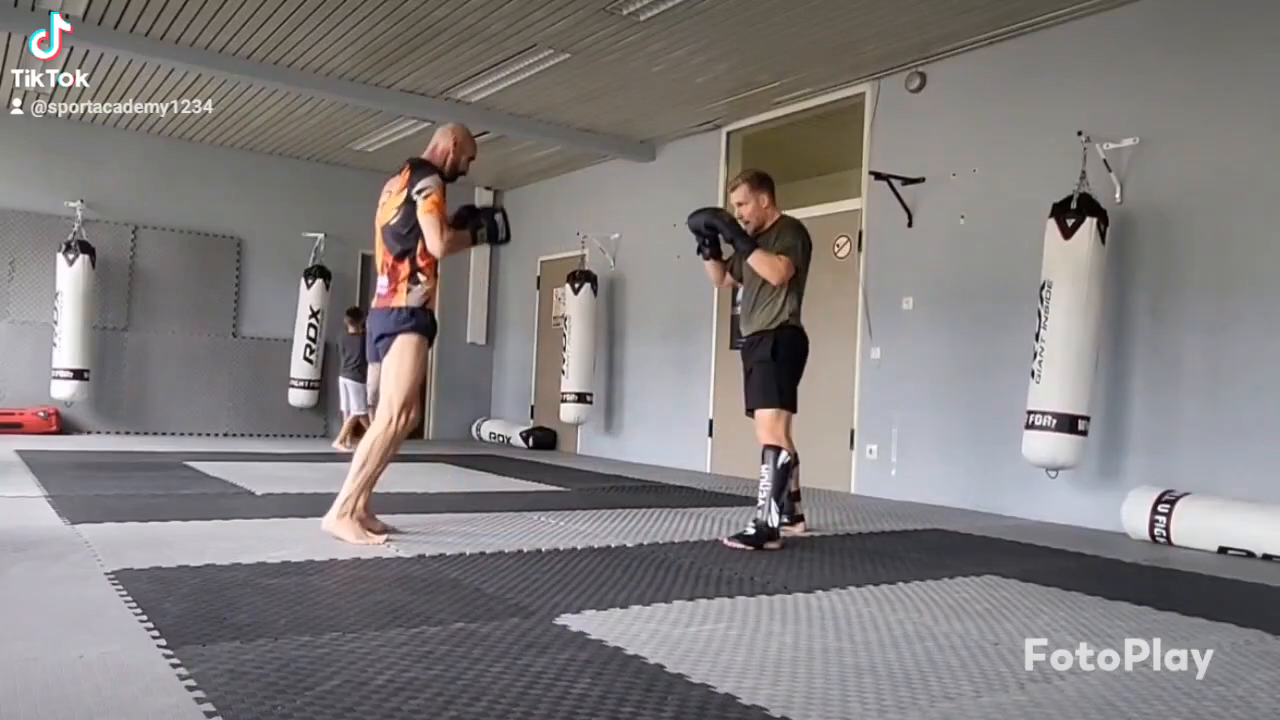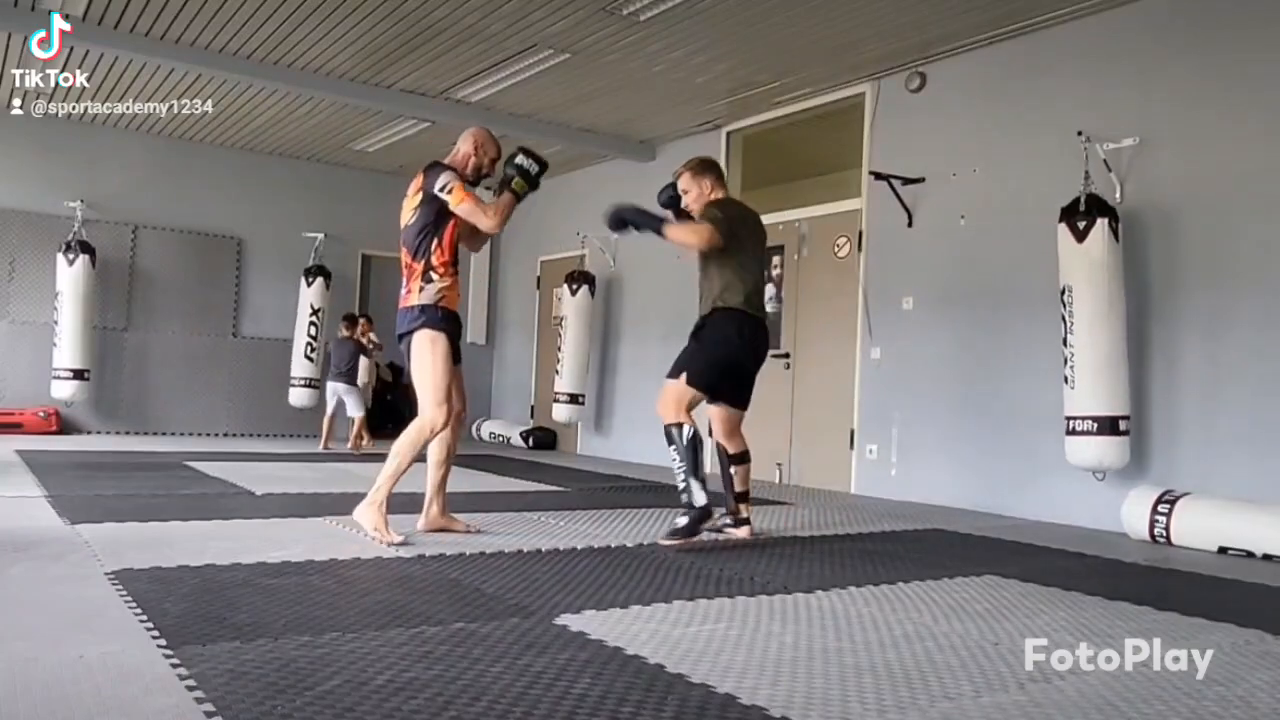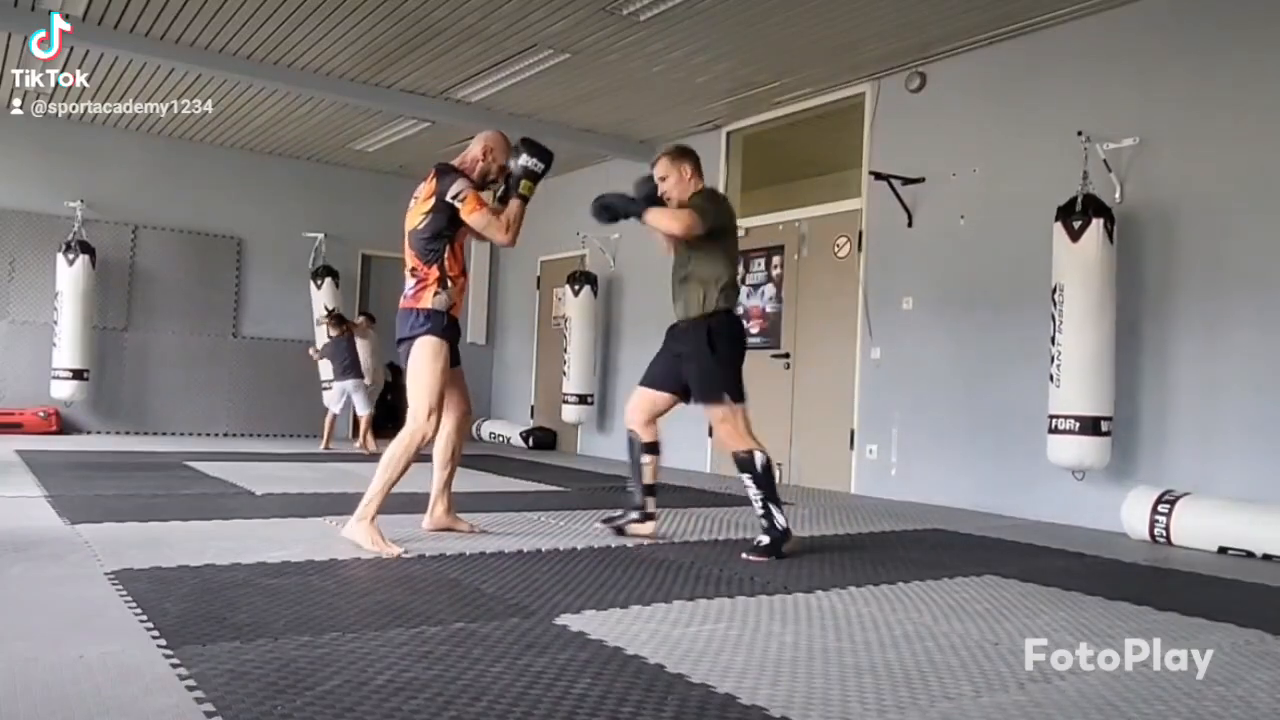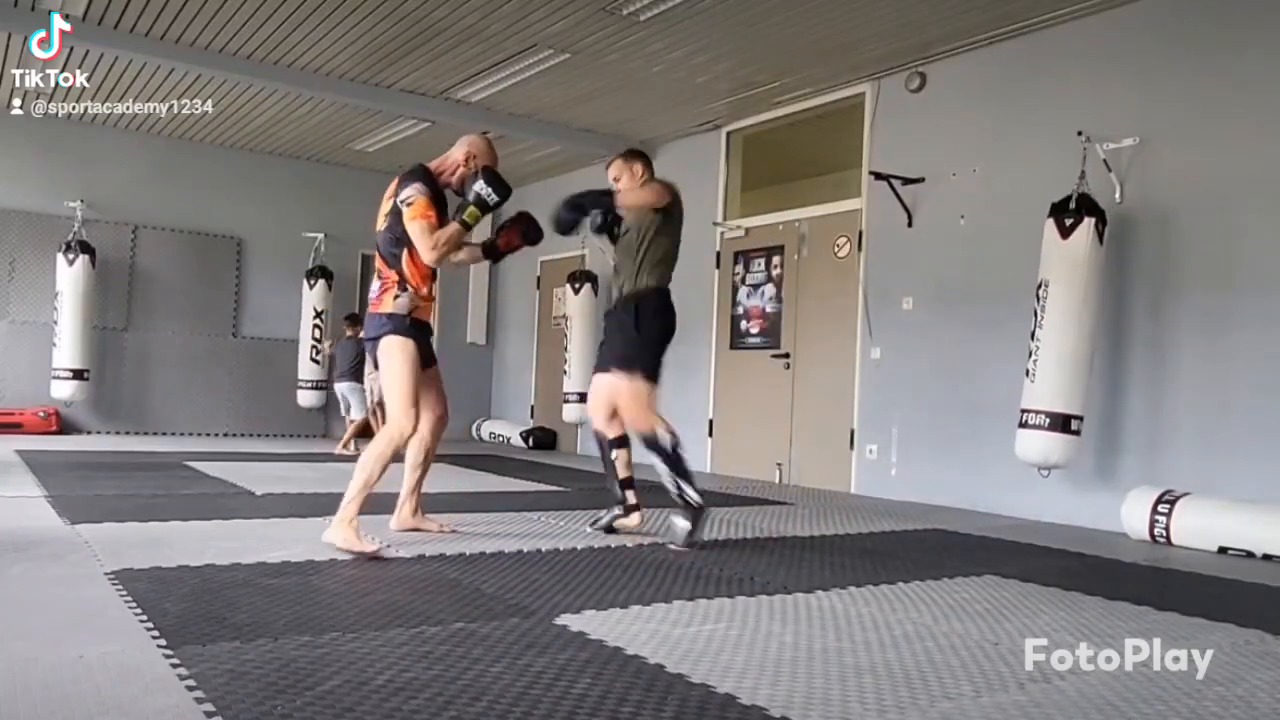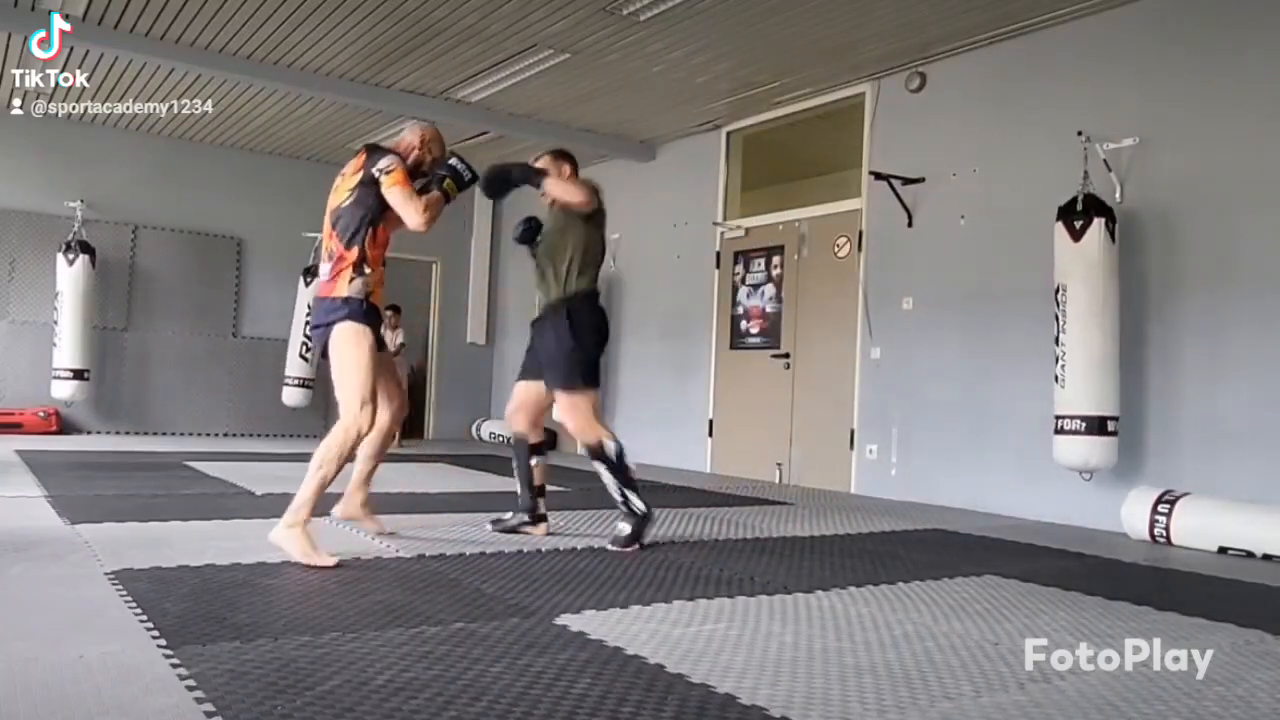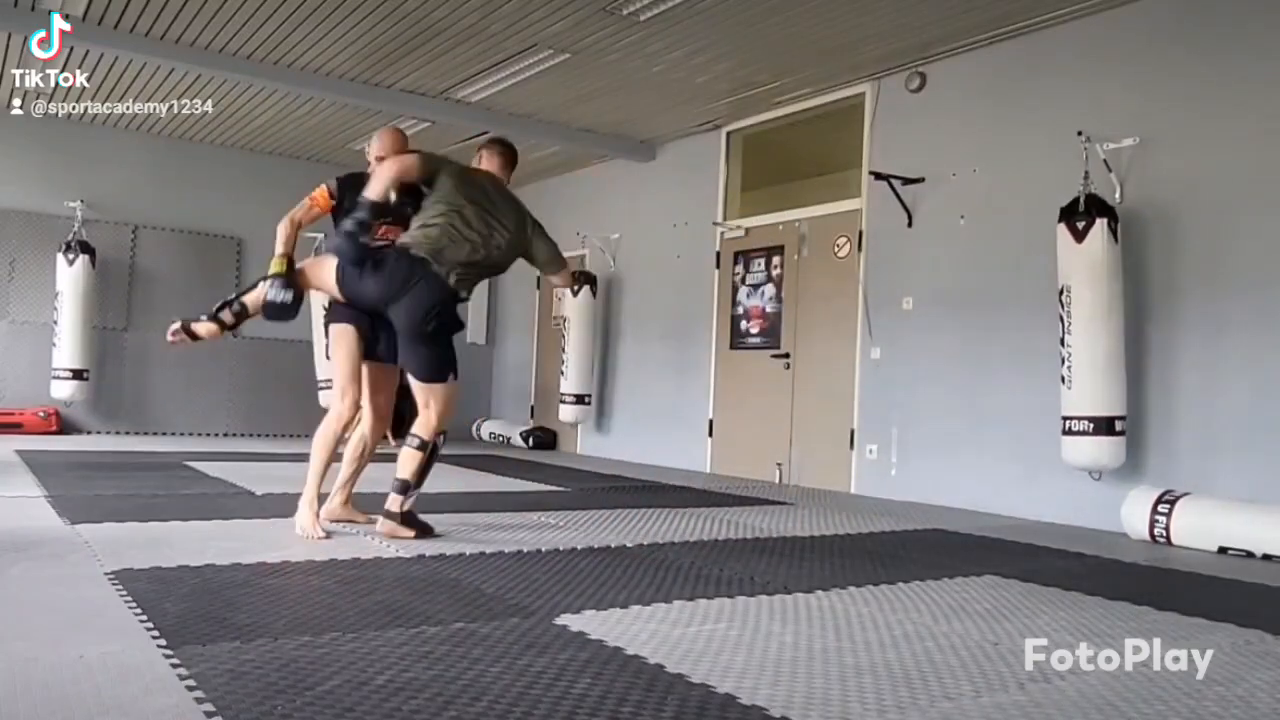
dt=0.7s
person 1, frame 1
left shoulder: (398, 183)
right shoulder: (428, 180)
right elbow: (438, 245)
left wrist: (457, 227)
right wrist: (476, 231)
left hip: (388, 311)
right hip: (405, 312)
left knee: (406, 415)
right knee: (393, 417)
left ankle: (359, 504)
right ankle: (341, 512)
person 1, frame 2
left shoulder: (440, 189)
right shoulder: (440, 177)
left elbow: (474, 240)
right elbow: (490, 223)
left wrist: (507, 191)
right wrist: (514, 187)
left hip: (436, 314)
right hip: (425, 313)
left knee: (454, 414)
right knee: (436, 414)
left ankle: (433, 511)
right ankle: (373, 504)
person 1, frame 3
left shoulder: (441, 186)
right shoulder: (453, 183)
left elbow: (480, 229)
right elbow: (505, 235)
left wrist: (510, 187)
right wrist: (526, 185)
left hip: (433, 317)
right hip: (427, 316)
left knee: (458, 413)
right knee: (423, 424)
left ankle: (440, 509)
right ankle: (362, 518)
person 1, frame 4
left shoulder: (431, 192)
right shoulder: (415, 186)
left elbow: (448, 253)
right elbow: (430, 252)
left wrist: (496, 247)
right wrist: (474, 208)
left hip: (414, 321)
right hip: (395, 319)
left knee: (436, 414)
right knee: (403, 422)
left ankle: (408, 510)
right ankle: (343, 523)
person 1, frame 5
left shoulder: (365, 171)
right shoulder: (384, 160)
right elbow: (419, 218)
left wrist: (435, 191)
right wrist: (447, 185)
left hip: (352, 305)
right hip: (347, 303)
left knee: (393, 401)
right knee: (358, 419)
left ankle: (355, 499)
right ankle: (292, 523)
person 1, frame 6
left shoulder: (414, 198)
right shoulder: (344, 188)
right elbow: (290, 222)
left hip: (382, 312)
right hip: (349, 309)
left knee: (375, 415)
right knee: (347, 403)
left ankle: (338, 501)
right ankle: (307, 502)
person 2, frame 1
left shoulder: (790, 231)
right shoulder: (754, 239)
left elbow: (778, 273)
right elbow: (721, 280)
left wrist: (738, 240)
right wrist: (709, 246)
left hip: (780, 341)
right hip: (756, 342)
left knee: (771, 427)
right knee: (775, 432)
left ankle: (767, 526)
right ankle: (791, 513)
person 2, frame 2
left shoulder: (724, 211)
right shoulder: (745, 220)
left elbow: (700, 238)
right elbow: (708, 251)
left wrist: (646, 219)
right wrist: (680, 214)
left hip: (726, 327)
right hip: (750, 331)
left knee: (671, 403)
right knee: (726, 424)
left ankle: (695, 505)
right ankle: (738, 514)
person 2, frame 3
left shoulder: (708, 201)
right shoulder: (697, 207)
left elbow: (679, 224)
right elbow: (673, 242)
left wrist: (632, 208)
right wrist: (644, 205)
left hip: (713, 331)
right hip: (687, 332)
left knee: (731, 431)
right knee: (637, 413)
left ankle: (774, 526)
right ankle: (642, 511)
person 2, frame 4
left shoulder: (663, 193)
right shoulder: (634, 218)
left elbow: (649, 197)
left wrist: (593, 198)
right wrist: (609, 231)
left hip: (644, 311)
right hip: (624, 315)
left knee: (635, 409)
right knee: (601, 412)
left ankle: (690, 507)
right ankle: (627, 504)
person 2, frame 5
left shoulder: (583, 197)
right shoulder: (559, 227)
left elbow: (576, 196)
left wrist: (527, 173)
right wrist: (534, 243)
left hip: (575, 318)
right hip: (553, 321)
left knee: (580, 424)
right knee: (520, 418)
left ankle: (634, 509)
right ankle: (531, 512)
person 2, frame 6
left shoulder: (450, 171)
right shoulder: (519, 221)
left elbow: (397, 166)
right elbow: (562, 276)
left wrist: (364, 213)
right wrist: (569, 277)
left hip: (390, 271)
right hip: (431, 305)
left knee: (305, 270)
right knee: (432, 414)
left ankle: (216, 322)
right ankle: (396, 511)
